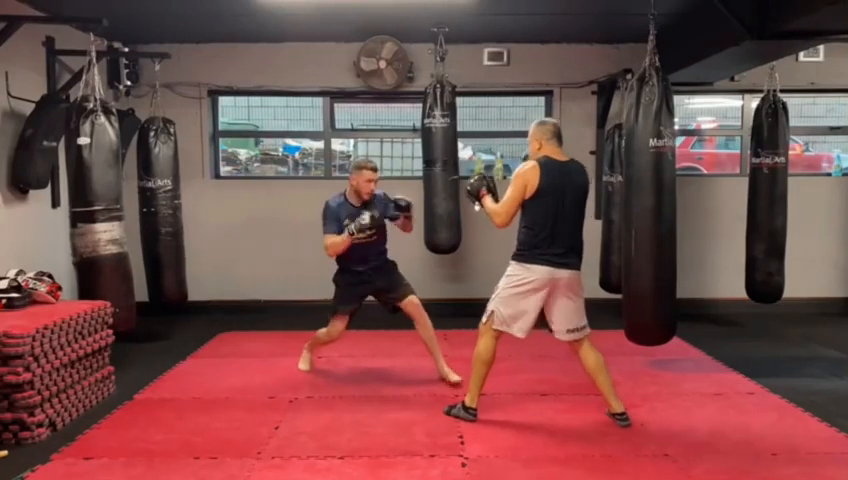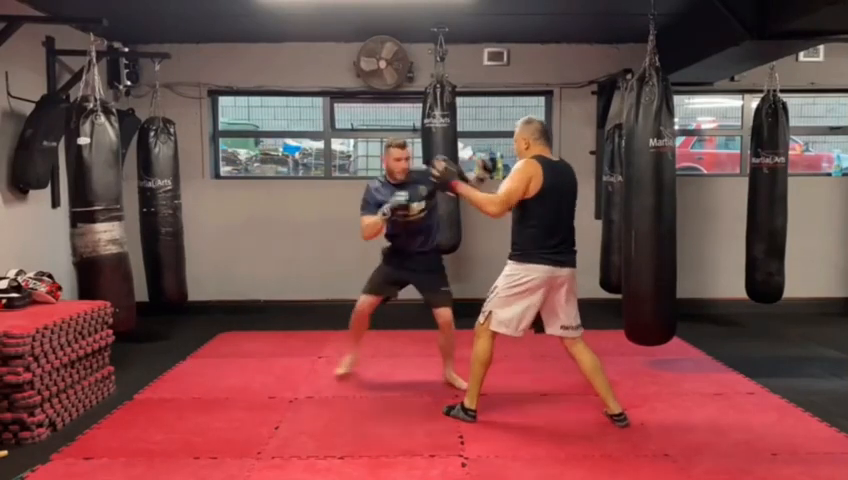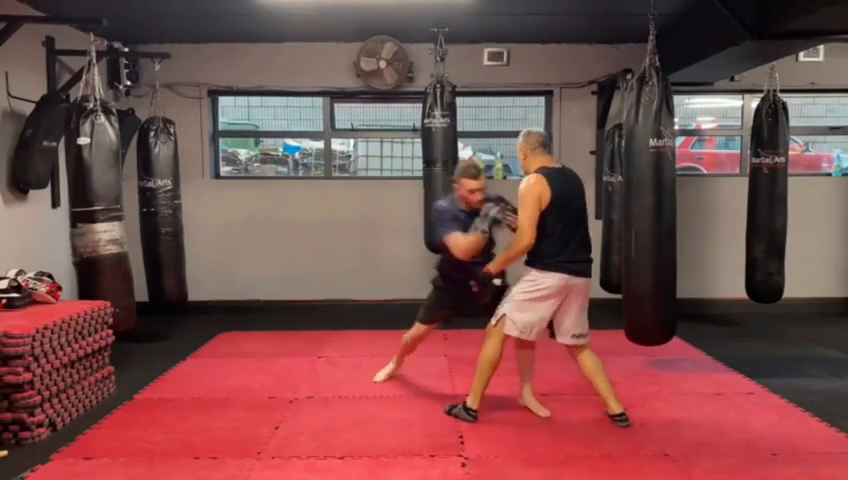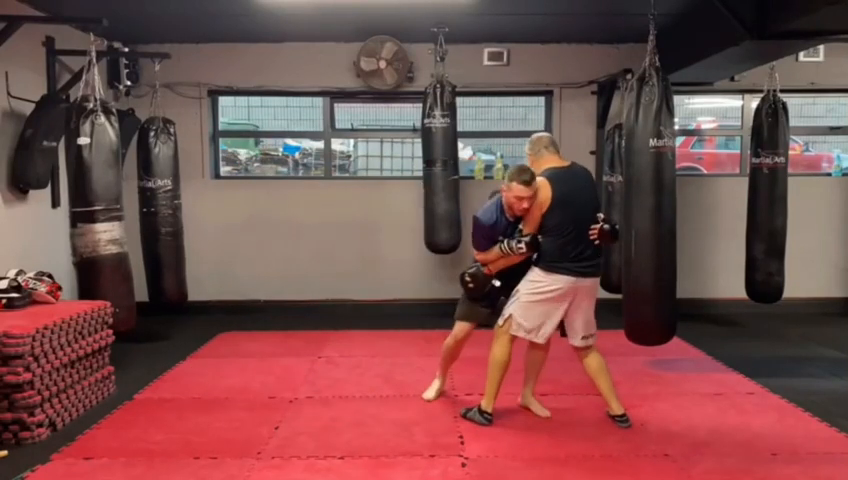
dt=0.4s
person 1, frame 1
left shoulder: (528, 171)
right shoulder: (581, 173)
left elbow: (501, 218)
left wrist: (484, 194)
left hip: (529, 268)
right hip: (568, 270)
left knee: (489, 329)
right knee: (580, 341)
left ankle: (469, 404)
right ankle: (618, 409)
person 1, frame 2
left shoulder: (529, 167)
right shoulder: (566, 170)
left elbow: (496, 207)
left wrist: (454, 183)
left hip: (527, 267)
right hip: (563, 268)
left knee: (486, 330)
right knee: (574, 341)
left ankle: (469, 406)
right ankle: (616, 409)
person 1, frame 3
left shoulder: (532, 184)
right shoulder: (573, 178)
left elbow: (526, 240)
left wrist: (490, 268)
left hip: (545, 274)
right hip: (579, 275)
left knee: (496, 332)
right knee: (579, 346)
left ankle: (471, 405)
right ankle: (617, 409)
person 1, frame 4
left shoulder: (541, 185)
right shoulder: (585, 176)
left wrist: (488, 270)
left hip: (551, 276)
right hip: (588, 276)
left knee: (504, 333)
right knee: (585, 346)
left ankle: (486, 408)
right ankle: (618, 411)
person 2, frame 1
left shoulder: (381, 200)
right shoulder: (334, 206)
left elbow: (407, 228)
right elbow: (331, 249)
left wrist: (407, 213)
right wrist: (354, 229)
left hip: (382, 269)
right hip: (351, 275)
left knee: (415, 307)
right knee: (335, 331)
left ankle: (443, 368)
right ankle: (308, 349)
person 2, frame 2
left shoulder: (423, 176)
right shoulder: (376, 190)
right elbow: (367, 234)
right wrist: (388, 212)
left hip: (428, 260)
right hip: (396, 260)
left knee: (445, 319)
right knee: (362, 307)
left ankle: (448, 370)
right ankle: (353, 354)
person 2, frame 3
left shoulder: (491, 203)
right shoulder: (443, 211)
left elbow: (516, 223)
right elbow: (460, 251)
right wrist: (485, 224)
left hip: (486, 278)
right hip: (452, 282)
right knee: (419, 332)
right ankle: (395, 364)
person 2, frame 4
right shoulder: (485, 217)
right elbow: (481, 256)
right wrist: (508, 248)
left hip: (521, 274)
right knee: (460, 333)
left ankle: (527, 395)
right ankle: (439, 381)
